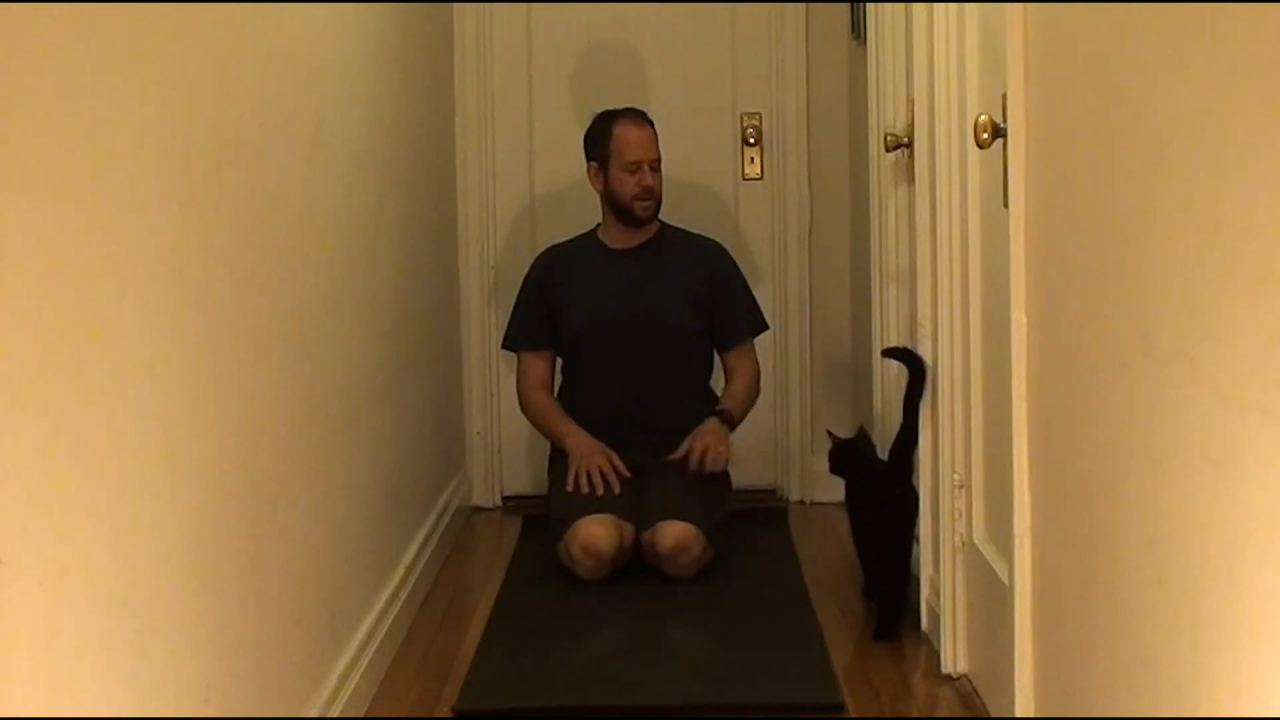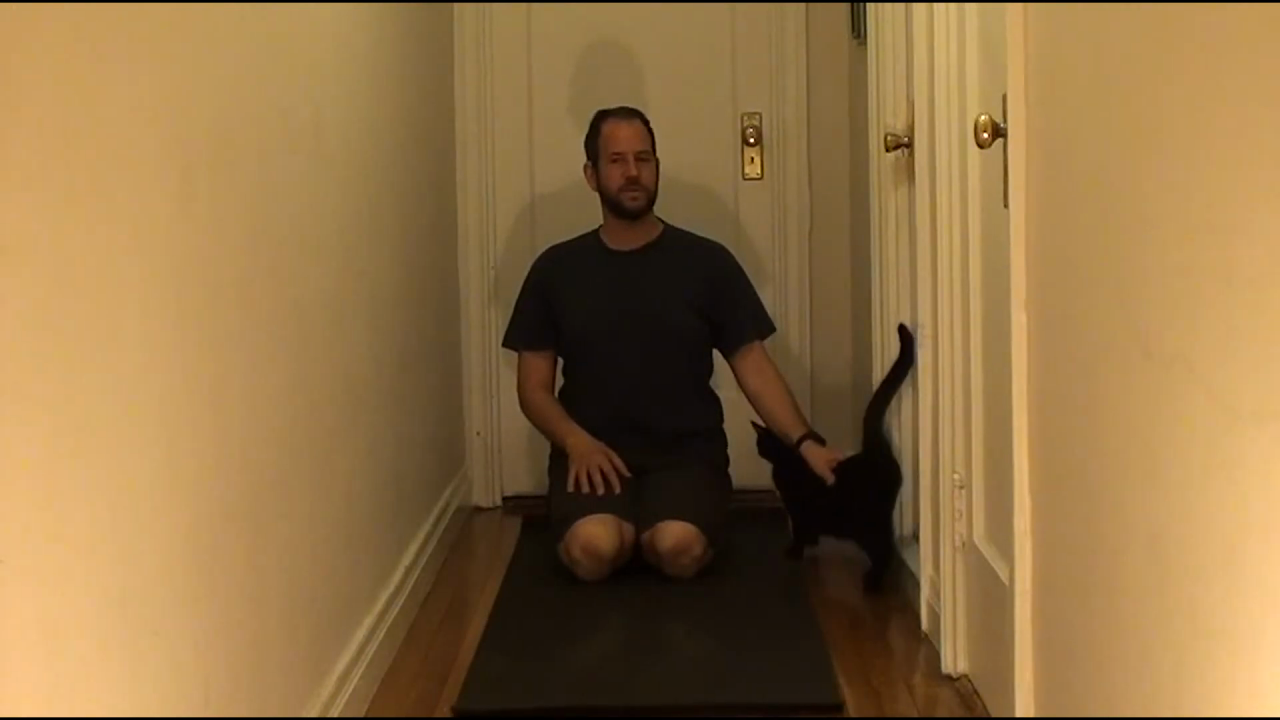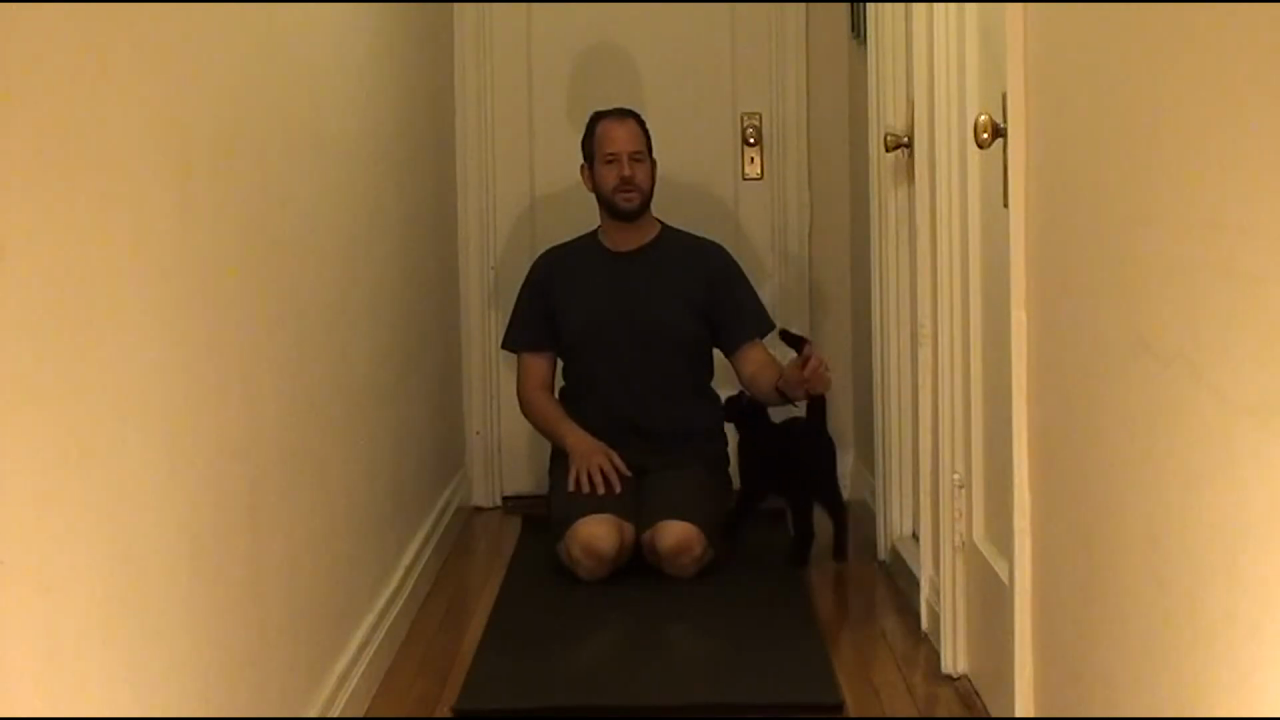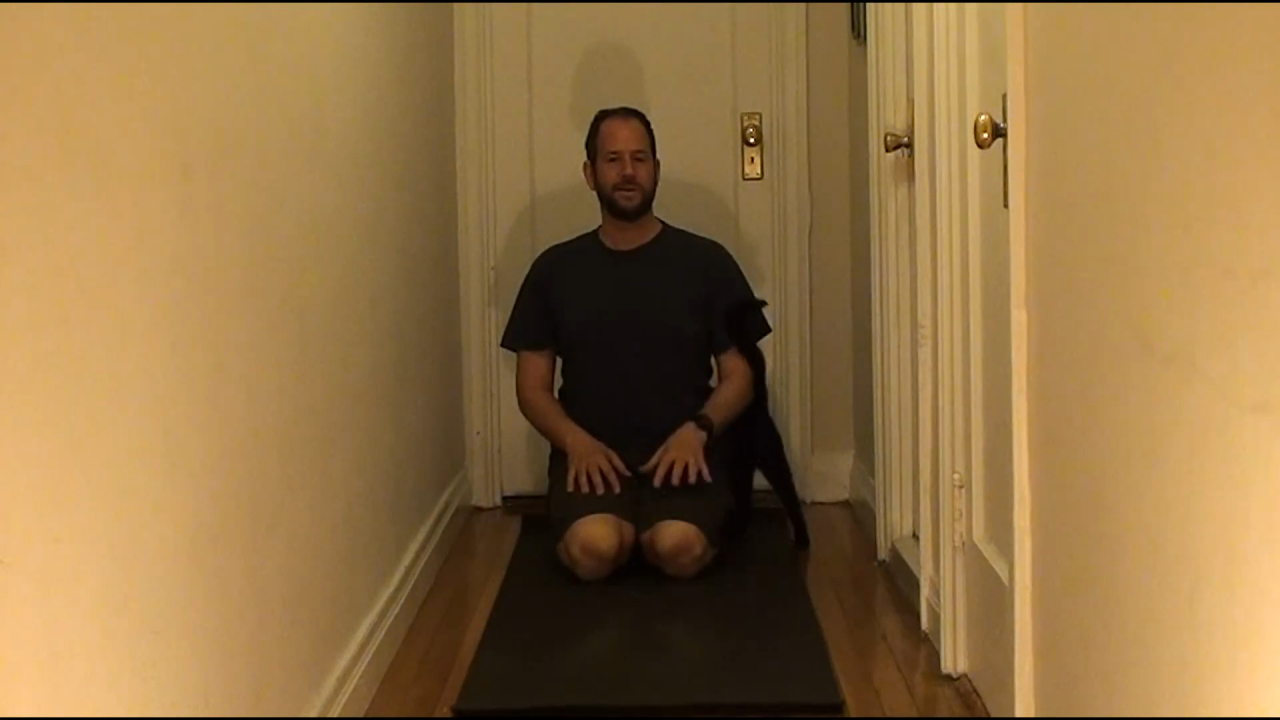
dt=1s
person 1, frame 1
left shoulder: (705, 259)
right shoulder: (555, 269)
left elbow: (742, 367)
right elbow: (534, 387)
left wrist: (721, 420)
right wrist: (577, 440)
left hip: (682, 449)
right hip: (592, 451)
left knee: (677, 548)
right knee: (592, 549)
left ankle: (671, 520)
right ankle: (626, 525)
person 1, frame 2
left shoulder: (707, 262)
right shoulder: (556, 269)
left elbow: (753, 367)
right elbow: (534, 387)
left wrist: (805, 441)
right wrist: (576, 441)
left hip: (687, 450)
right hip: (594, 450)
left knee: (678, 549)
right knee: (593, 550)
left ankle: (650, 525)
right ankle: (624, 527)
person 1, frame 3
left shoulder: (705, 261)
right shoulder: (555, 270)
left elbow: (753, 367)
right elbow: (533, 389)
left wrist: (788, 384)
right wrist: (576, 441)
left hip: (687, 449)
right hip: (593, 450)
left knee: (679, 548)
right knee: (594, 550)
left ankle: (653, 529)
right ankle: (628, 526)
person 1, frame 4
left shoulder: (707, 262)
right shoulder: (554, 269)
left elbow: (737, 377)
right elbow: (532, 388)
left wrist: (697, 428)
right wrist: (576, 441)
left hip: (682, 448)
right hip: (592, 450)
left knee: (679, 549)
right knee: (592, 549)
left ankle: (652, 525)
right ankle: (627, 525)
